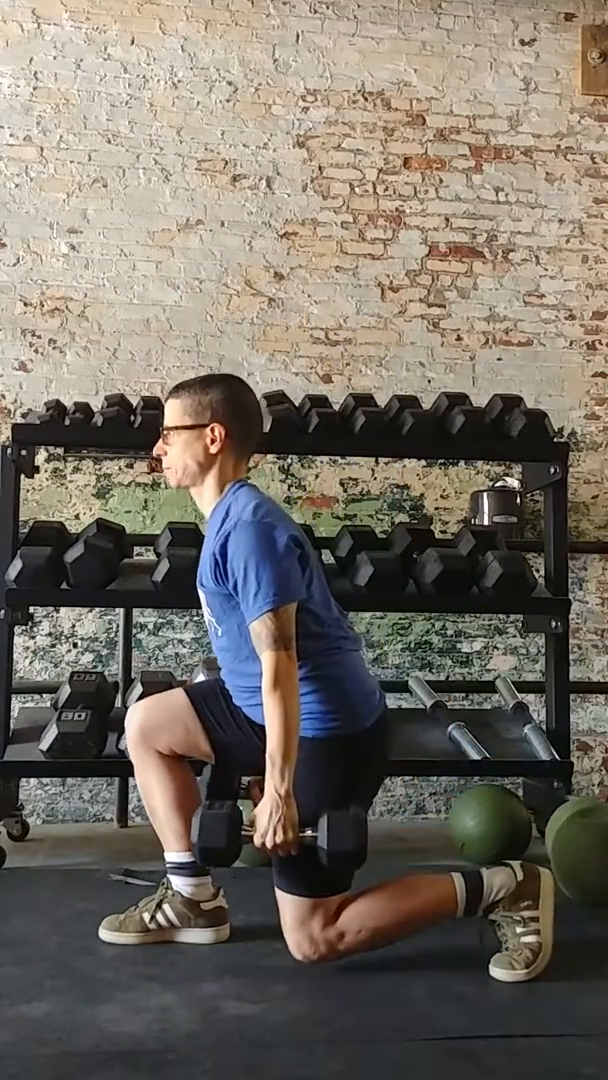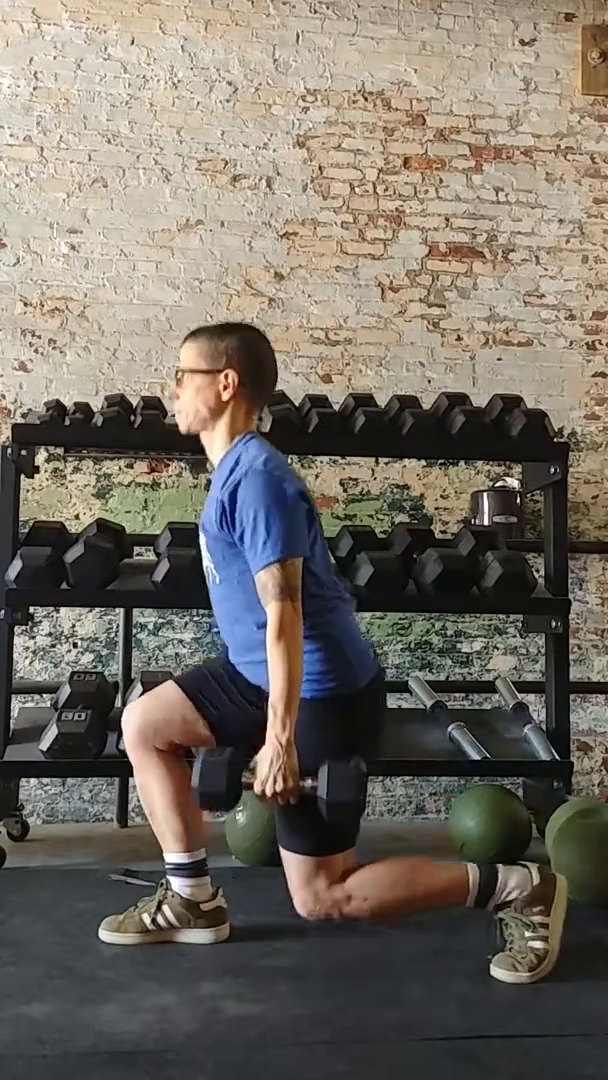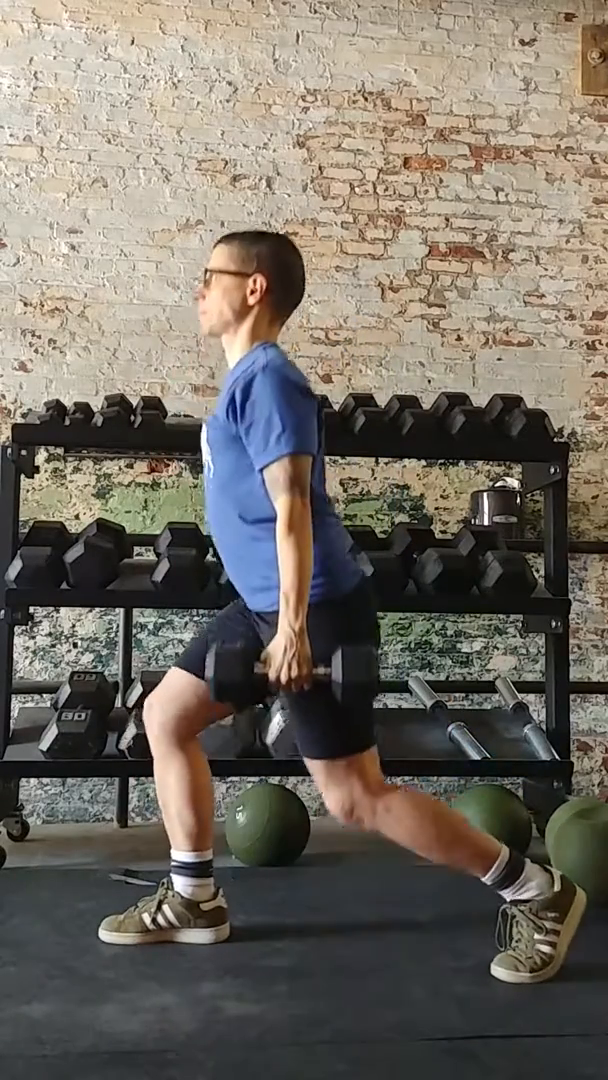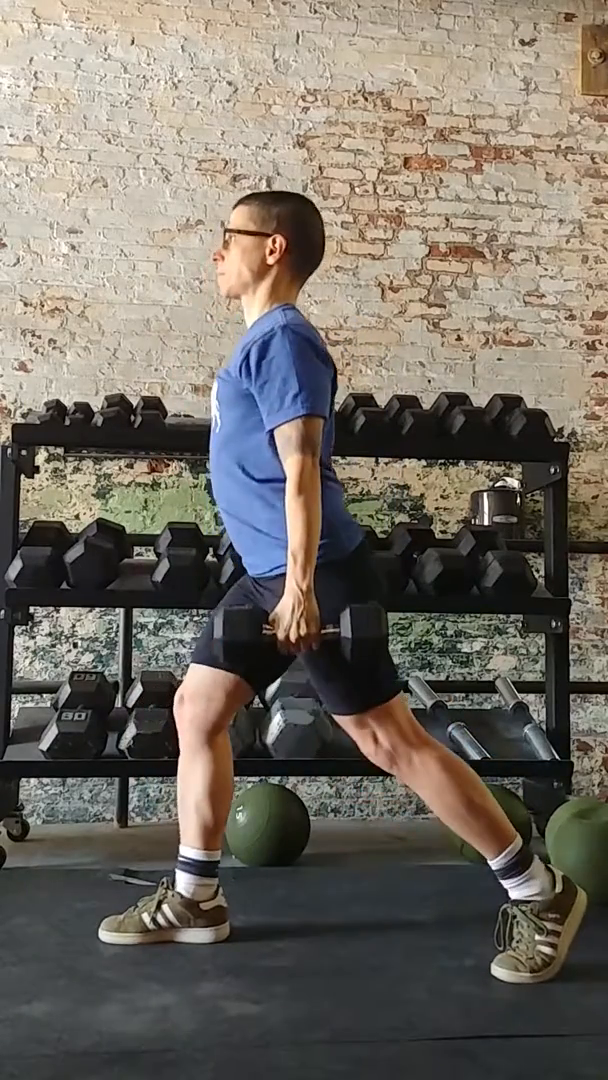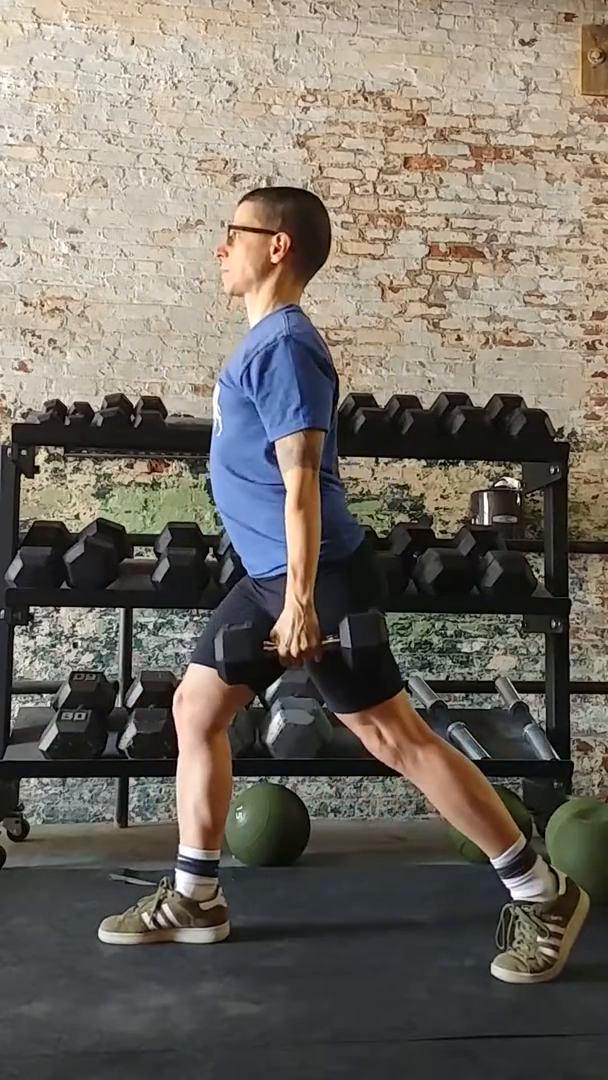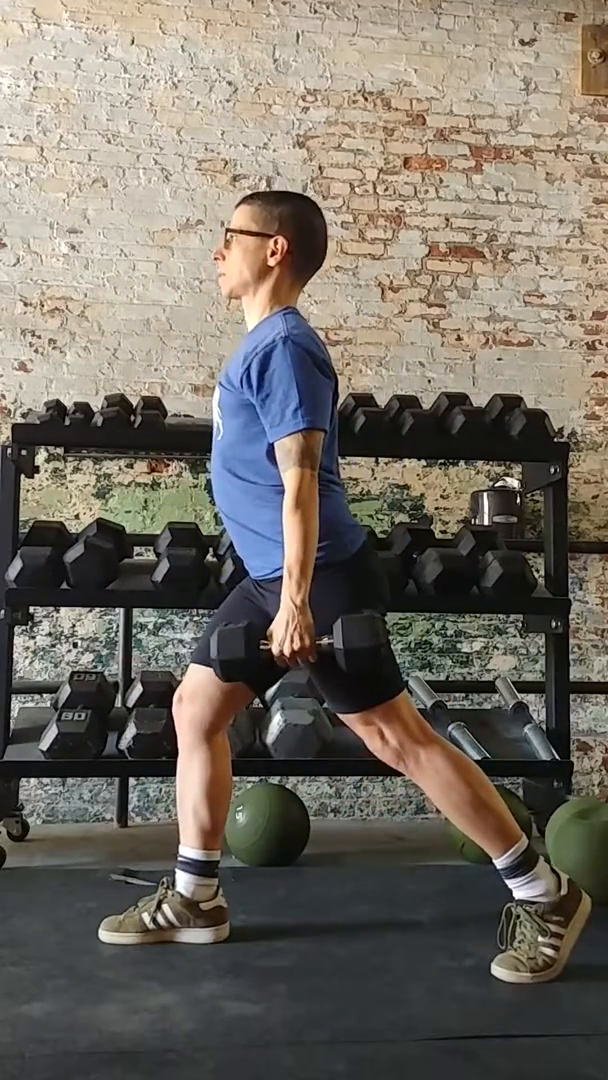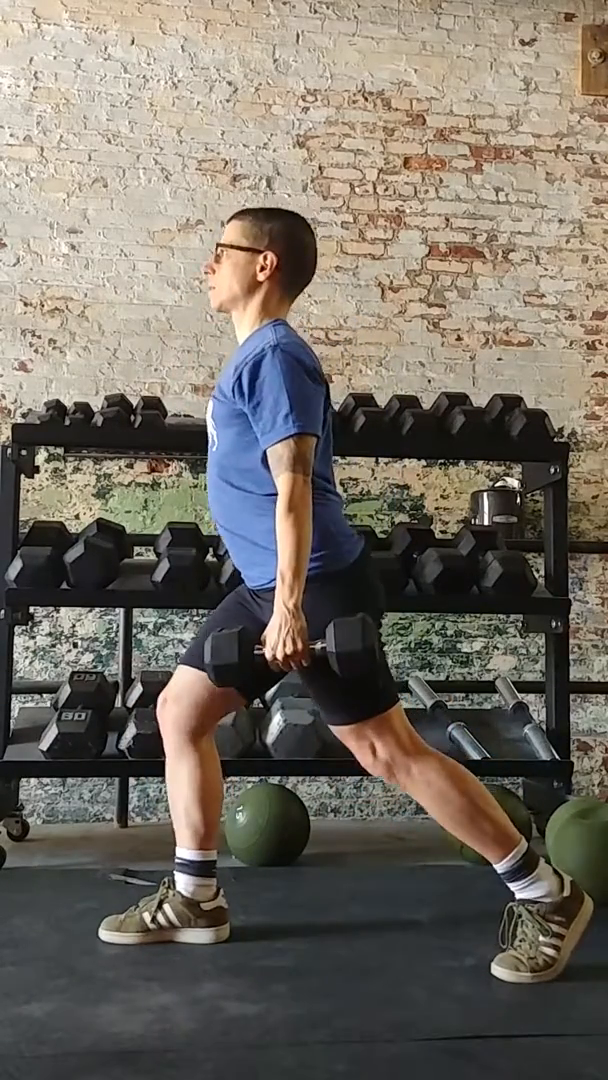
dt=0.3s
person 1, frame 1
left shoulder: (248, 527)
right shoulder: (229, 519)
left elbow: (280, 666)
left wrist: (278, 792)
right wrist: (264, 761)
left hip: (326, 731)
right hip: (290, 715)
left knee: (313, 939)
right knee: (144, 726)
left ankle: (505, 889)
right ankle: (192, 899)
person 1, frame 2
left shoulder: (257, 476)
right shoulder: (235, 471)
left elbow: (286, 614)
left wrist: (281, 738)
right wrist: (265, 714)
left hip: (324, 692)
right hip: (266, 674)
left knee: (320, 895)
right knee: (143, 725)
left ankle: (520, 889)
right ankle: (192, 900)
person 1, frame 3
left shoulder: (267, 377)
right shoulder: (246, 378)
left elbow: (293, 509)
left wrist: (294, 627)
left hip: (318, 607)
right hip: (262, 602)
left knee: (355, 795)
right knee: (165, 716)
left ankle: (536, 890)
right ankle: (194, 899)
person 1, frame 4
left shoulder: (282, 338)
right shoulder: (263, 339)
left elbow: (303, 472)
left wrist: (302, 586)
left hip: (315, 573)
right hip: (268, 571)
left knee: (391, 740)
right knee: (196, 712)
left ankle: (540, 893)
right ankle: (193, 900)
person 1, frame 5
left shoulder: (285, 345)
right shoulder: (266, 342)
left elbow: (303, 483)
left wrist: (301, 600)
left hip: (314, 577)
right hip: (268, 574)
left knee: (396, 737)
right knee: (195, 712)
left ankle: (542, 892)
right ankle: (194, 898)
person 1, frame 6
left shoulder: (283, 345)
right shoulder: (263, 344)
left elbow: (302, 481)
left wrist: (298, 602)
left hip: (320, 577)
right hip: (270, 575)
left knee: (399, 737)
right knee: (194, 712)
left ankle: (545, 894)
right ankle: (193, 899)
person 1, frame 7
left shoulder: (273, 356)
right shoulder: (254, 356)
left elbow: (294, 488)
left wrist: (290, 607)
left hip: (315, 587)
right hip: (264, 585)
left knee: (389, 750)
right knee: (179, 712)
left ankle: (546, 895)
right ankle: (193, 899)
